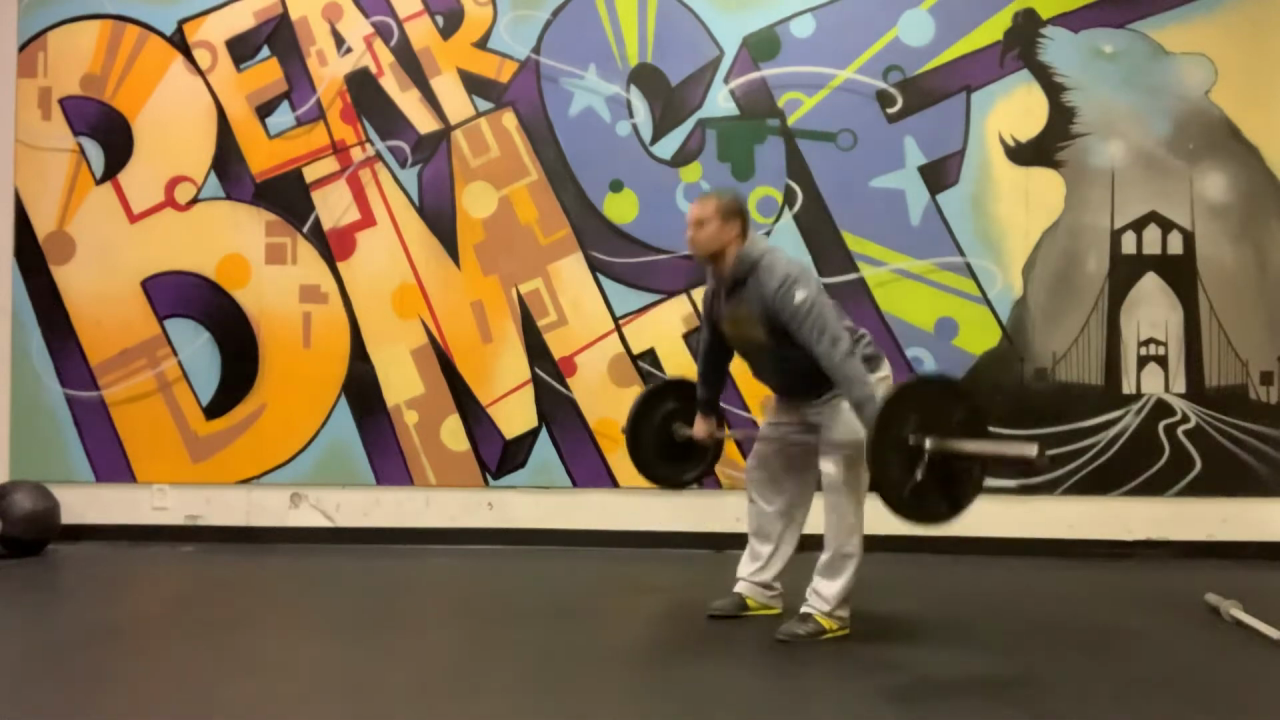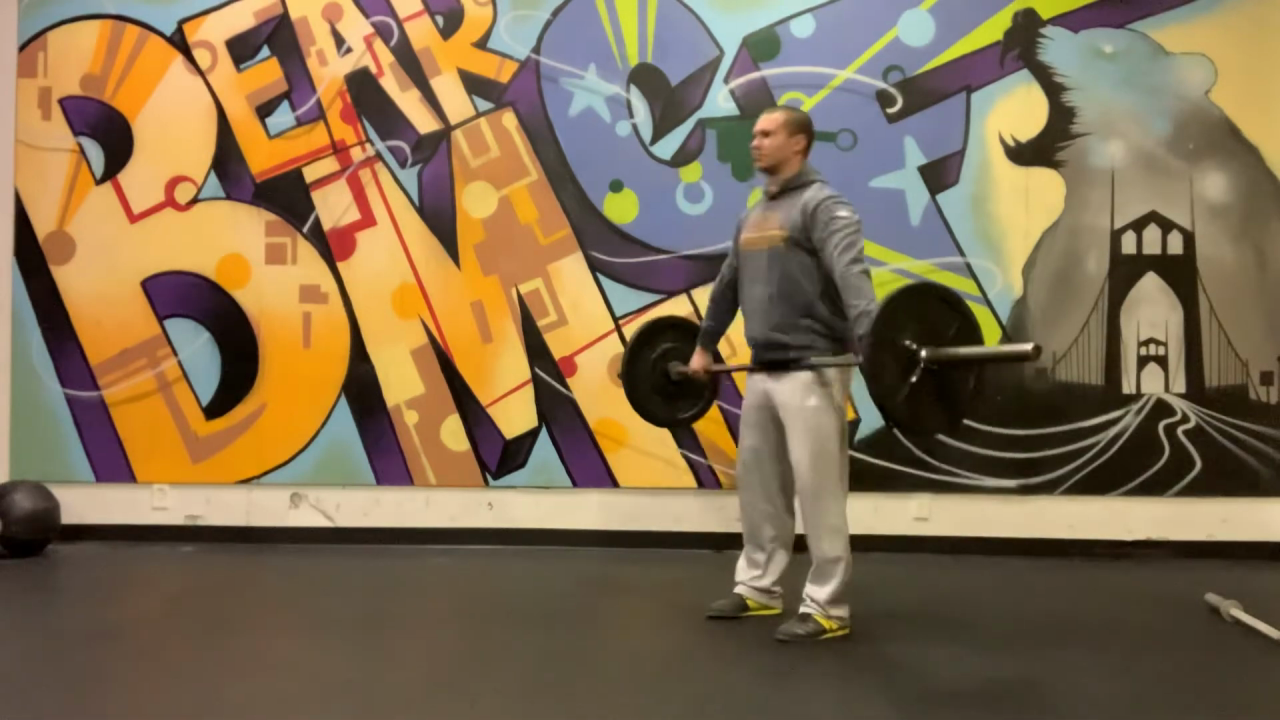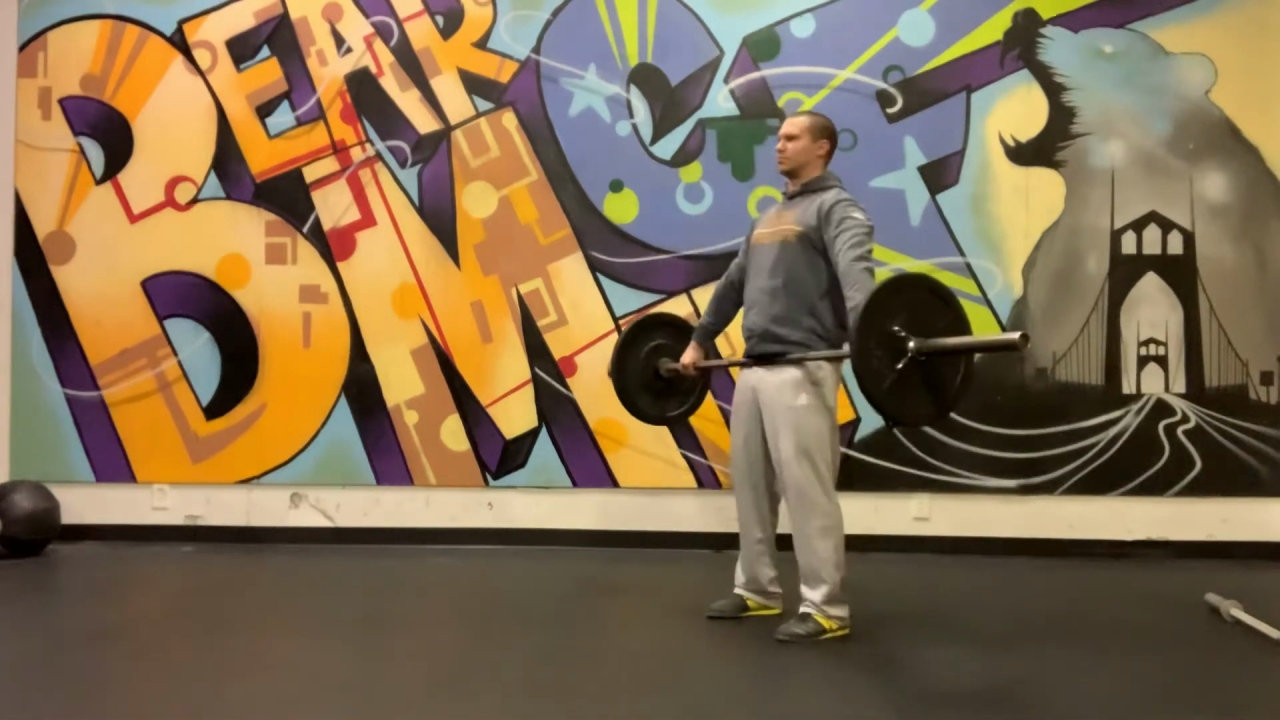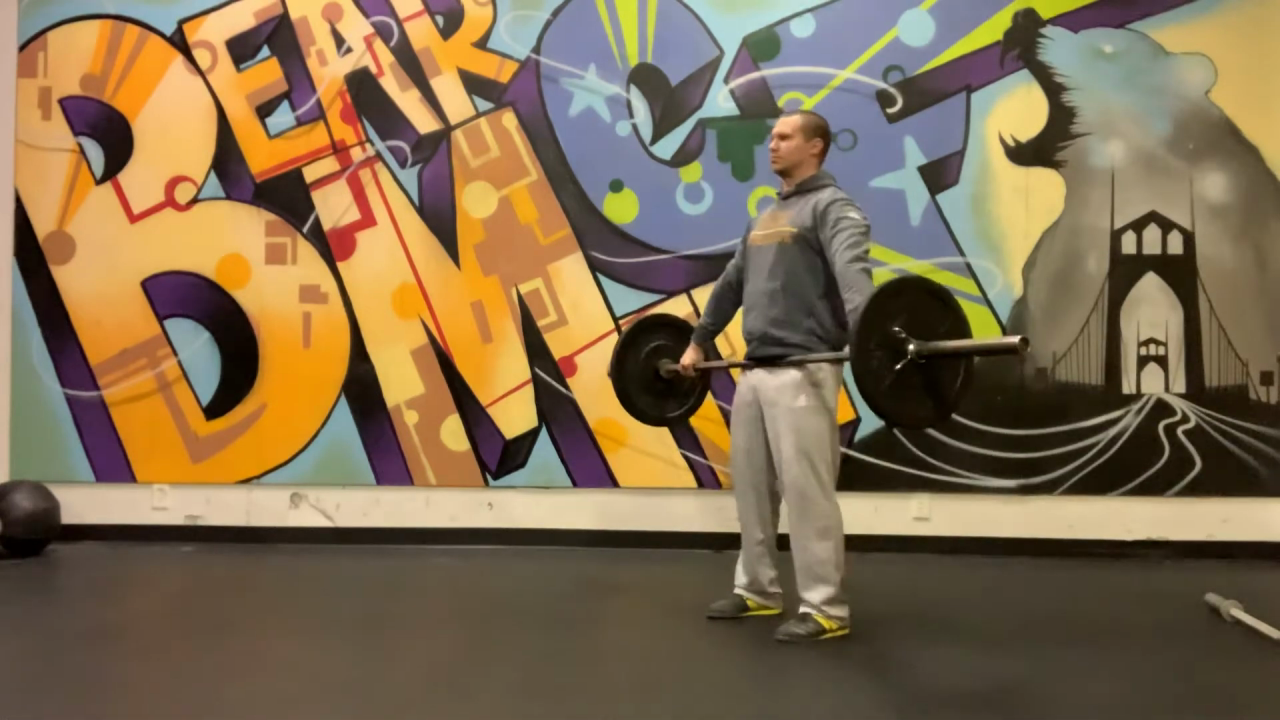
dt=0.3s
person 1, frame 1
left shoulder: (782, 281)
right shoulder: (718, 290)
left elbow: (837, 350)
right elbow: (714, 354)
left wrist: (878, 425)
right wrist: (705, 414)
left hip: (848, 387)
right hip: (796, 394)
left knee: (838, 481)
right knee: (766, 477)
left ankle: (828, 609)
right ankle: (757, 589)
person 1, frame 2
left shoulder: (822, 204)
right shoulder: (752, 216)
left elbow: (851, 273)
right elbow: (728, 285)
left wrist: (872, 341)
right wrist: (704, 346)
left hip: (815, 372)
right hip: (764, 373)
left knee: (817, 486)
right knee: (757, 481)
left ankle: (826, 608)
right ankle: (757, 588)
person 1, frame 3
left shoulder: (838, 208)
right shoulder: (770, 216)
left elbow: (854, 272)
right elbow: (735, 281)
right wrist: (699, 340)
left hip: (802, 370)
right hip: (753, 368)
left knee: (806, 488)
right knee: (751, 484)
left ankle: (825, 608)
right ankle: (757, 591)
person 1, frame 4
left shoulder: (833, 207)
right shoulder: (768, 215)
left elbow: (852, 273)
right elbow: (732, 282)
right wrist: (699, 340)
left hip: (803, 371)
right hip: (755, 370)
left knee: (806, 488)
right knee: (751, 483)
left ankle: (825, 608)
right ankle: (758, 590)
